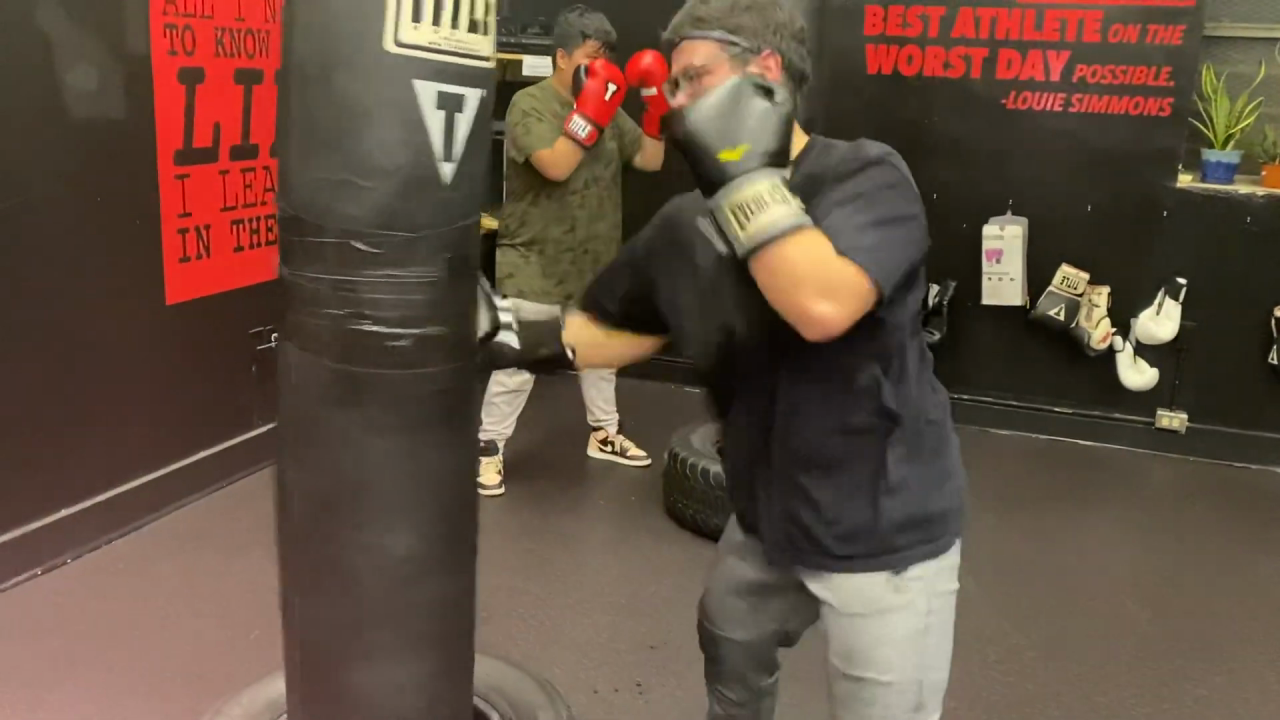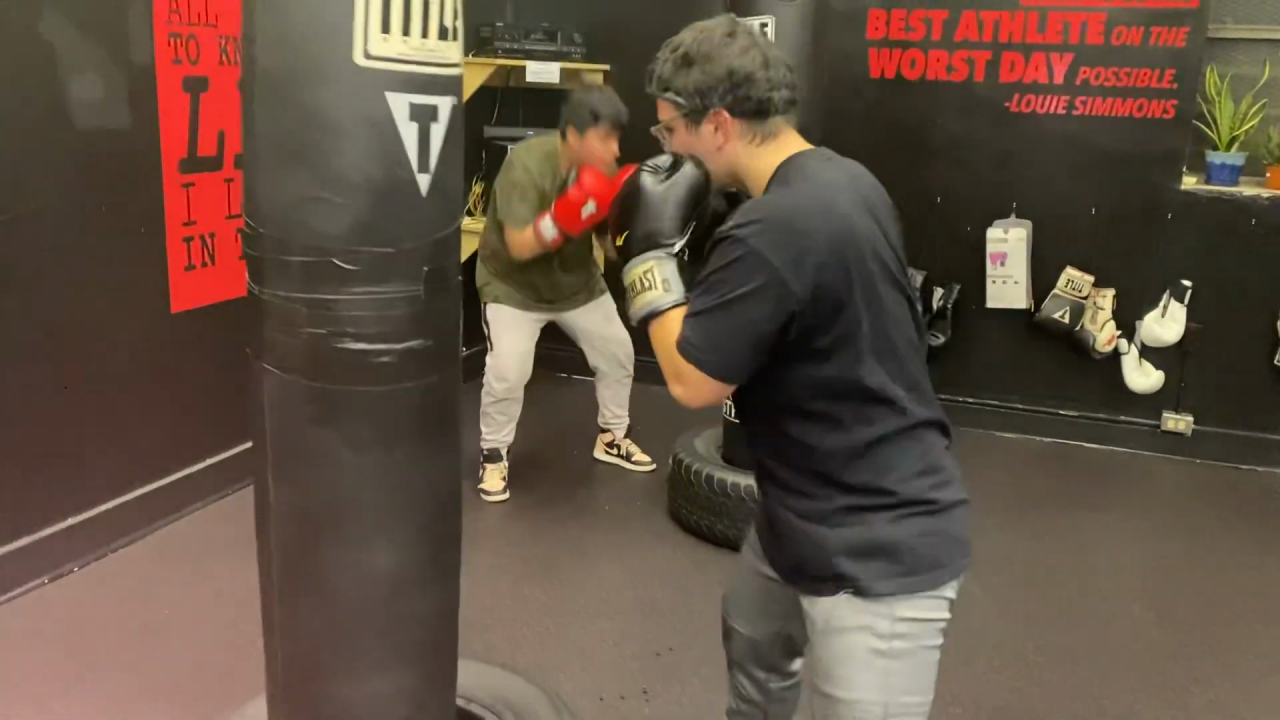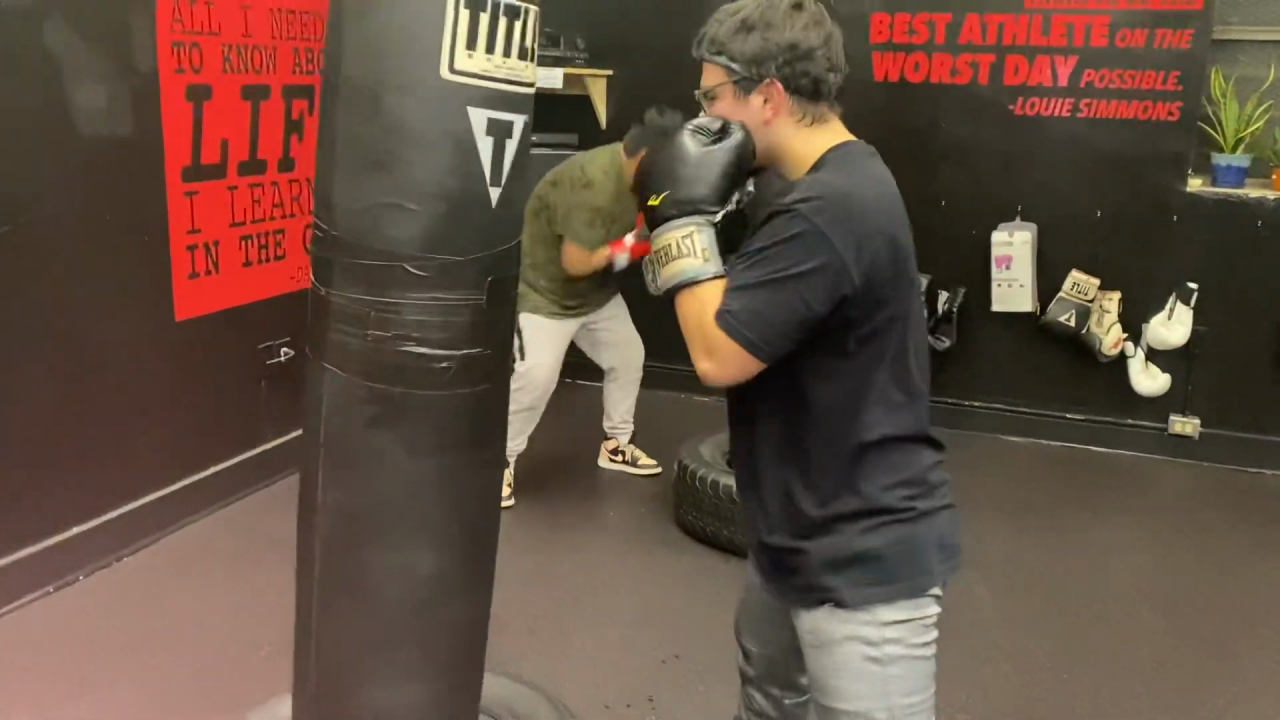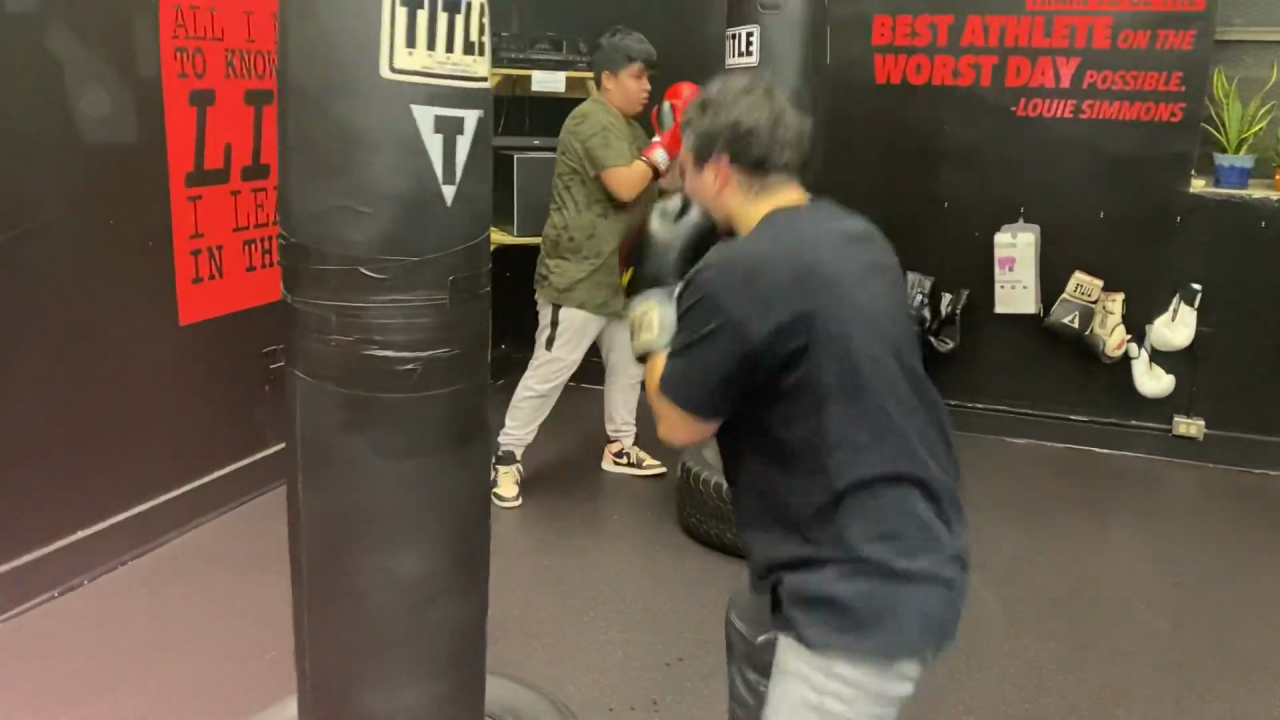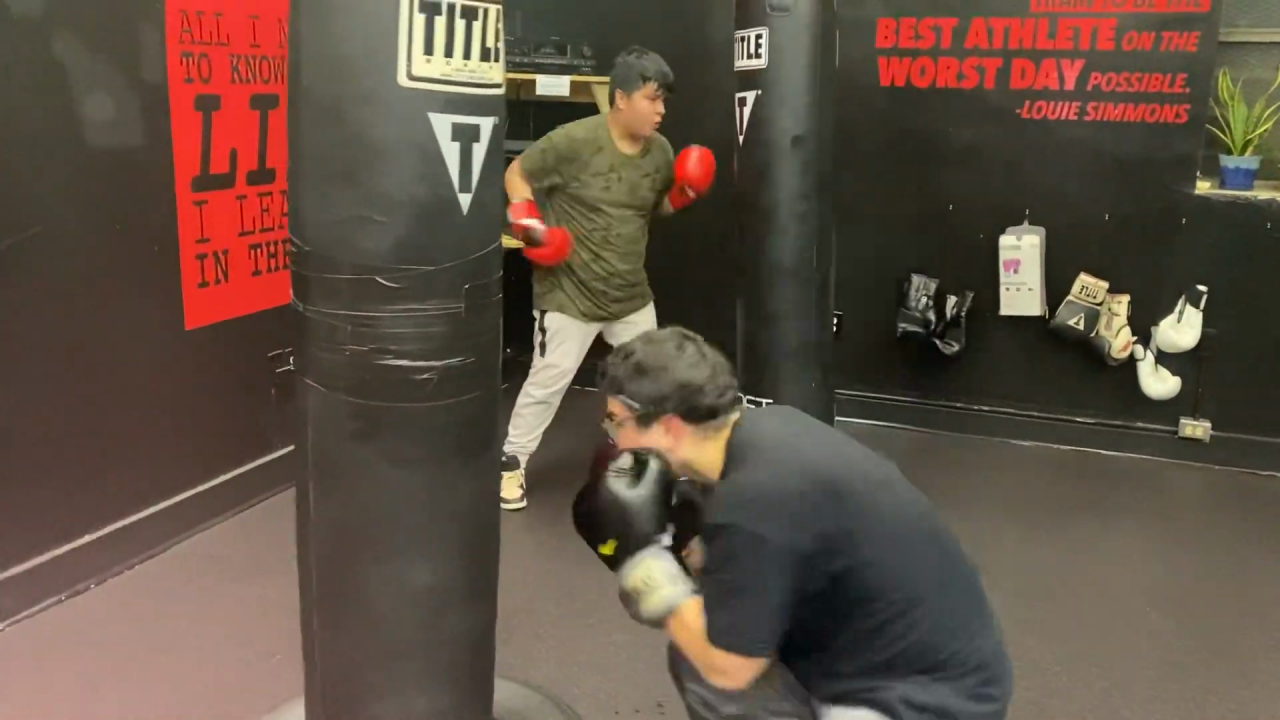
dt=0.3s
person 1, frame 1
left shoulder: (869, 174)
right shoulder: (695, 212)
left elbow: (823, 307)
right elbow: (610, 335)
left wrist: (748, 175)
left hip: (889, 523)
right hip: (772, 511)
right knee: (733, 637)
person 1, frame 2
left shoulder: (773, 233)
right shoulder: (840, 179)
left elbow: (693, 380)
left wrist: (651, 250)
left hip: (878, 546)
right hip: (808, 515)
right knee: (752, 641)
person 1, frame 3
left shoulder: (824, 214)
right shoulder: (848, 180)
left elbow: (717, 356)
right elbow: (760, 300)
left wrist: (681, 216)
right wrist: (691, 209)
left hip: (860, 550)
right hip: (801, 526)
person 1, frame 4
left shoulder: (735, 273)
right shoulder: (855, 236)
left elbow: (679, 424)
left wrist: (654, 292)
left hip: (864, 586)
right hip: (904, 550)
person 1, frame 5
left shoulder: (757, 501)
right shoulder: (770, 435)
left elbow: (731, 666)
left wrist: (639, 551)
right wrist: (636, 542)
right knee: (693, 654)
person 2, frame 1
left shoulder: (608, 105)
right shoulder: (530, 104)
left elbow: (650, 161)
right elbow: (556, 167)
left wrist: (655, 109)
right wrist: (589, 112)
left hip: (593, 263)
right hip: (532, 263)
right knee: (517, 364)
left ankle: (604, 433)
right ankle: (489, 448)
person 2, frame 2
left shoulder: (605, 169)
right shoulder: (525, 165)
right elbow: (519, 247)
right wrist: (565, 216)
left hip: (576, 281)
right hip: (513, 284)
left knee: (618, 350)
right knee: (507, 372)
left ankle: (611, 437)
right ankle: (493, 455)
person 2, frame 3
left shoulder: (630, 174)
right shoulder: (594, 184)
left elbow: (625, 231)
right elbow: (577, 263)
left wrist: (644, 239)
right wrist: (637, 244)
left hip: (593, 290)
right hip: (545, 289)
left knee: (628, 356)
right knee: (534, 380)
left ankle: (616, 443)
right ankle: (500, 464)
person 2, frame 4
left shoulder: (626, 125)
right shoulder: (594, 121)
left elbow: (657, 186)
right elbow: (626, 188)
left wrist: (674, 136)
right wrist: (666, 147)
left hip: (620, 273)
right hip: (578, 277)
left knee: (628, 361)
right knee: (550, 371)
left ankle: (619, 445)
right ankle: (506, 458)
person 2, frame 5
left shoulder: (659, 152)
right shoulder: (576, 140)
left elbow: (667, 207)
right elbow: (516, 174)
left wrist: (689, 188)
right wrist: (533, 225)
left hip: (629, 290)
right hip: (568, 289)
right knee: (548, 379)
right ankle: (511, 465)
